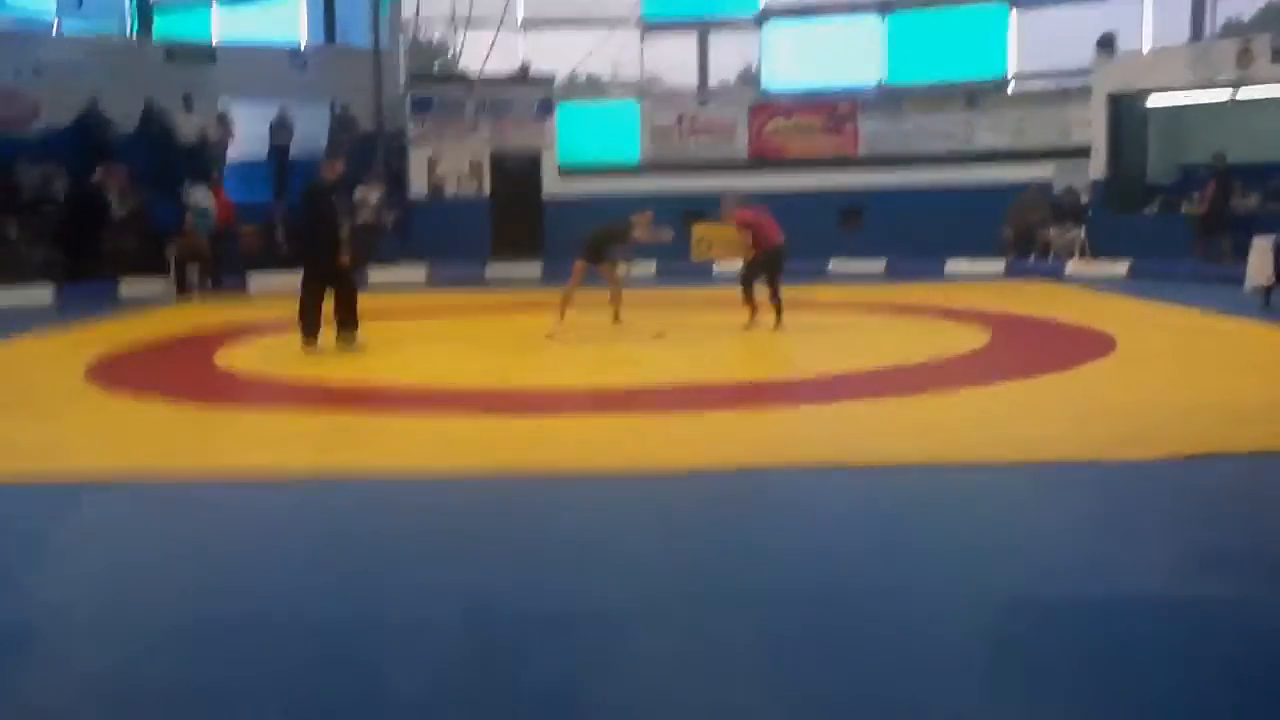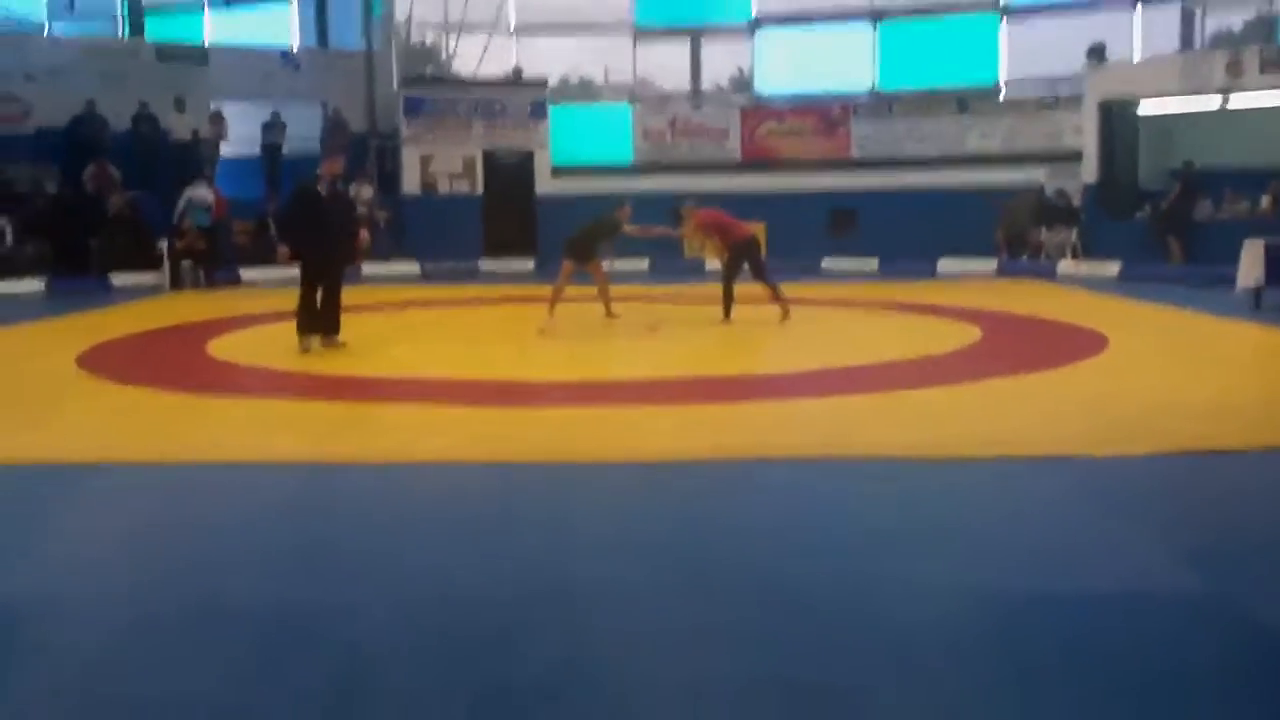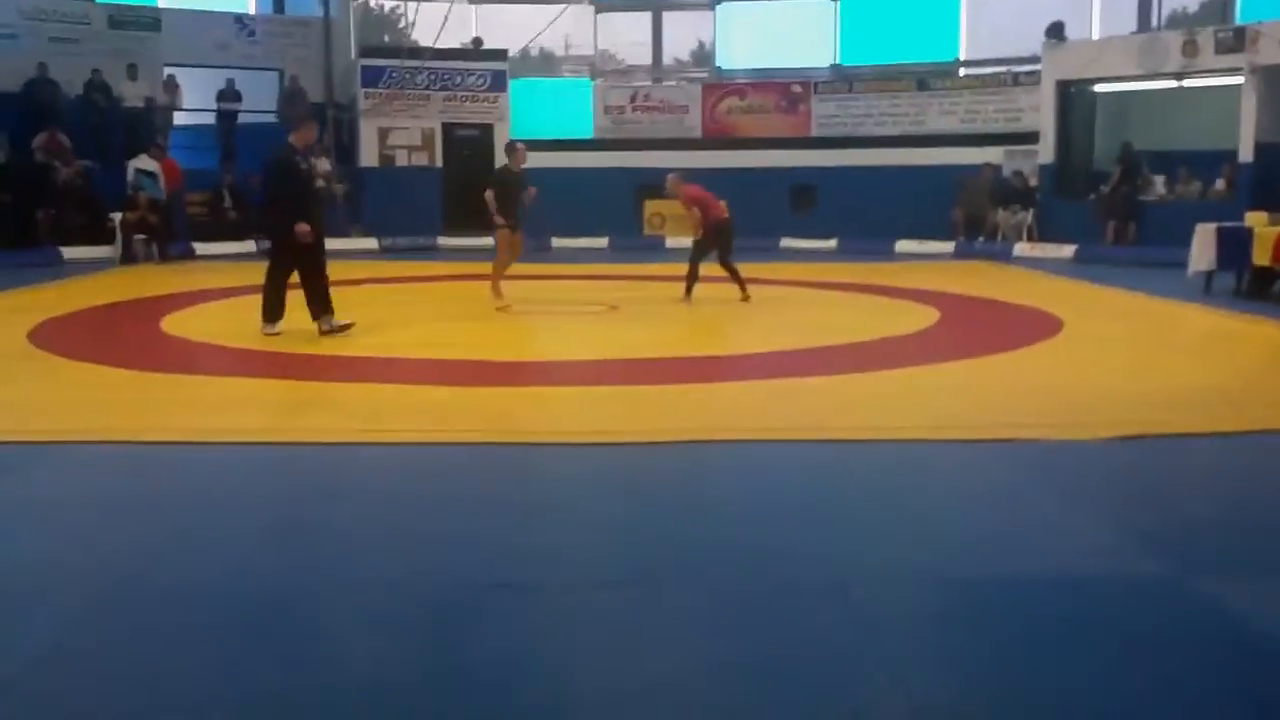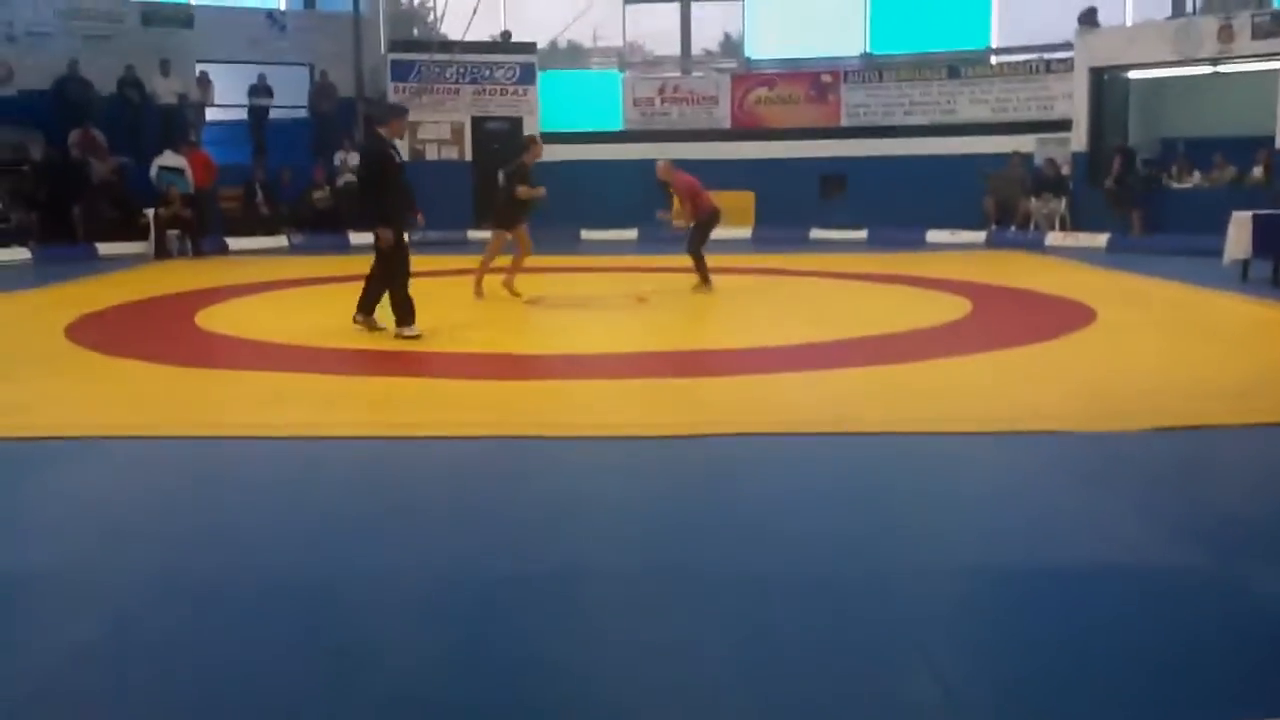
dt=0.7s
person 1, frame 1
left shoulder: (327, 189)
right shoulder: (318, 191)
right elbow: (326, 224)
left wrist: (341, 247)
right wrist: (340, 249)
left hip: (329, 249)
right hip: (318, 251)
left knee: (346, 288)
right knee: (313, 295)
left ankle: (346, 333)
right ankle: (310, 337)
person 1, frame 2
left shoulder: (339, 189)
right shoulder: (307, 187)
left elbow: (349, 214)
right elbow: (289, 216)
left wrist: (358, 231)
right wrist: (285, 242)
left hip: (336, 249)
right hip: (312, 250)
left knee: (332, 292)
right knee: (309, 290)
left ankle: (329, 333)
right ankle: (307, 333)
person 1, frame 3
left shoulder: (302, 156)
right shoulder: (283, 159)
right elbow: (278, 196)
right wrist: (296, 223)
left hip: (308, 225)
right hip: (287, 228)
left knee: (316, 272)
right knee: (279, 274)
left ankle: (325, 319)
right ankle: (270, 320)
person 1, frame 4
left shoulder: (387, 147)
right shoulder: (375, 150)
right elbow: (371, 192)
left wrist: (413, 211)
right wrist: (383, 225)
left hip: (394, 219)
right hip: (386, 222)
left knee: (384, 267)
right knee: (396, 269)
left ankle: (364, 313)
right ankle: (404, 323)
